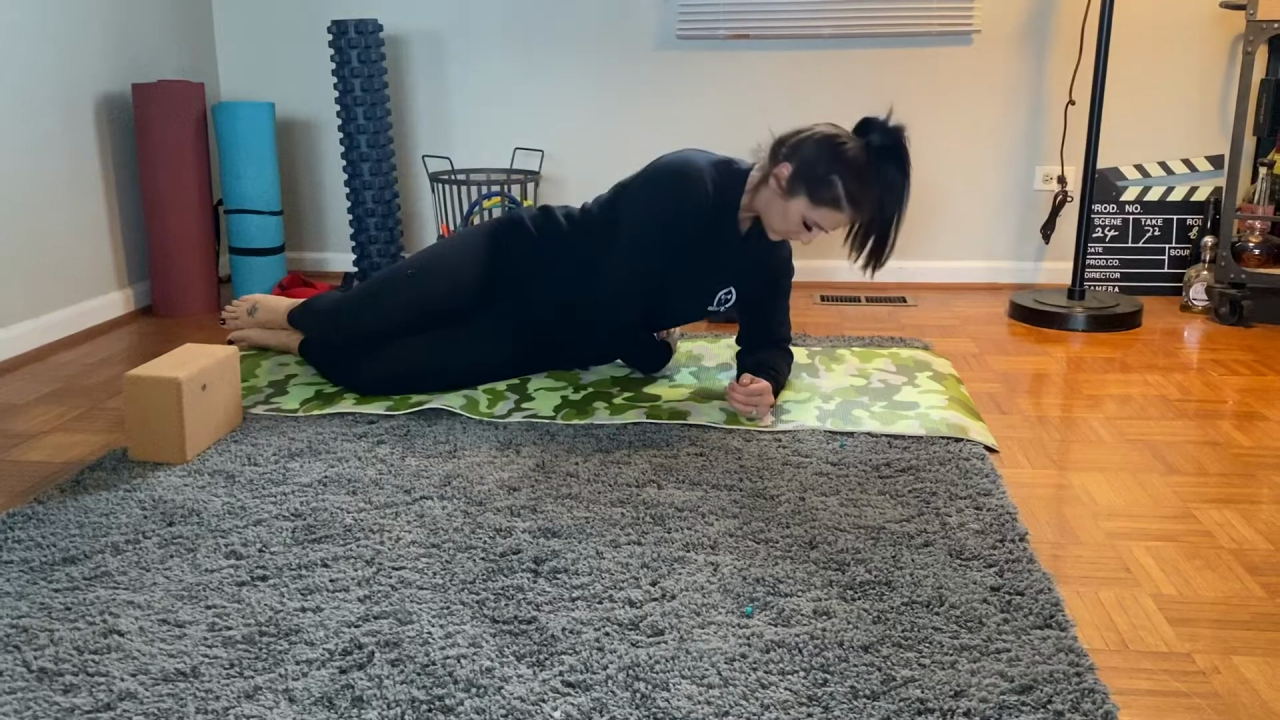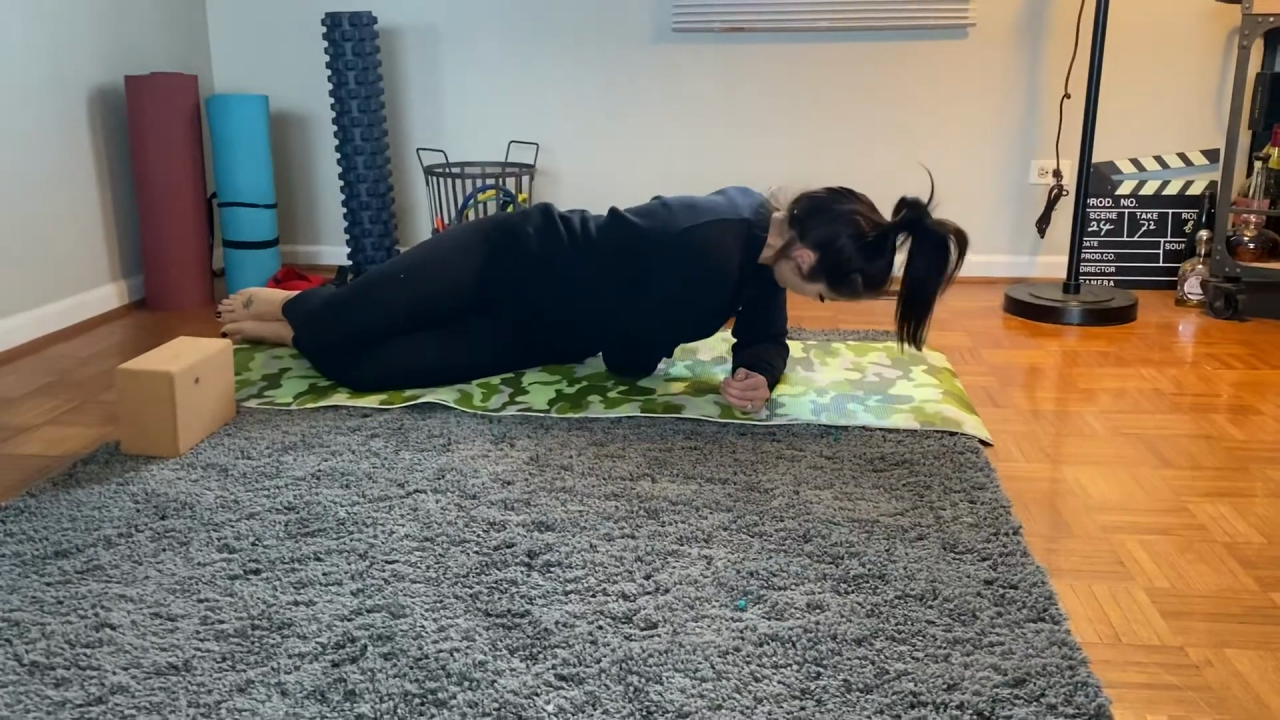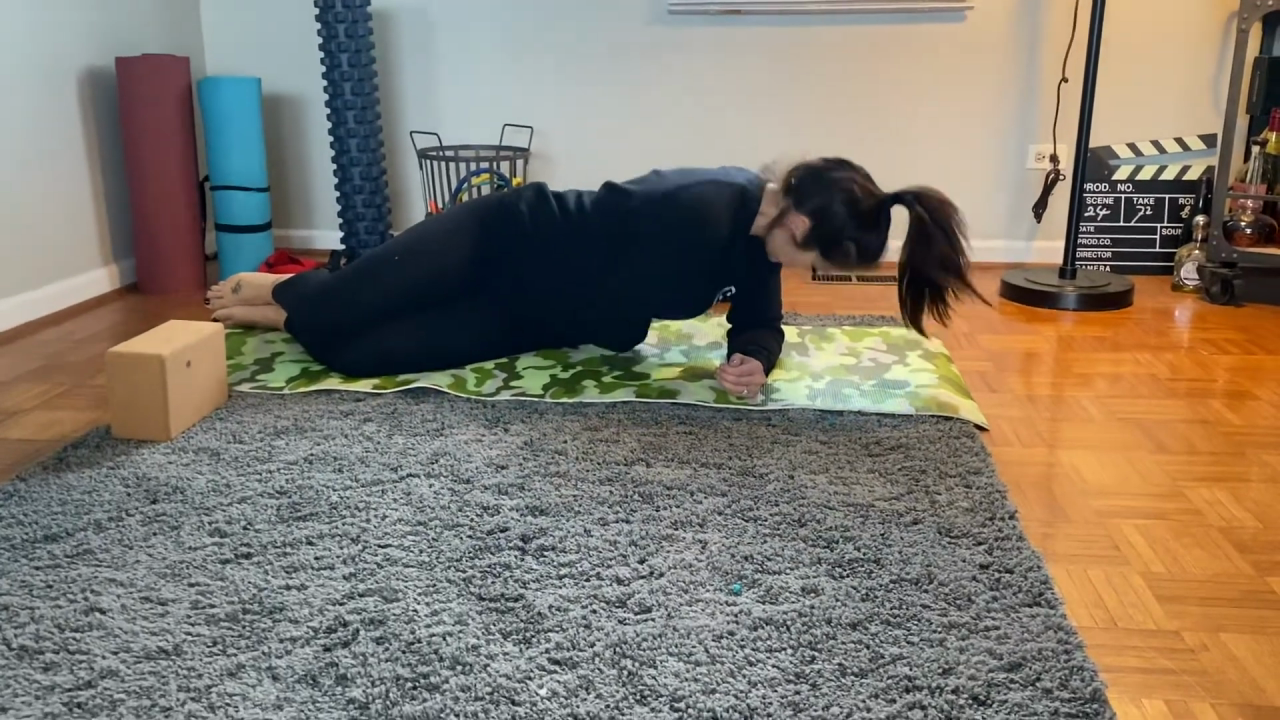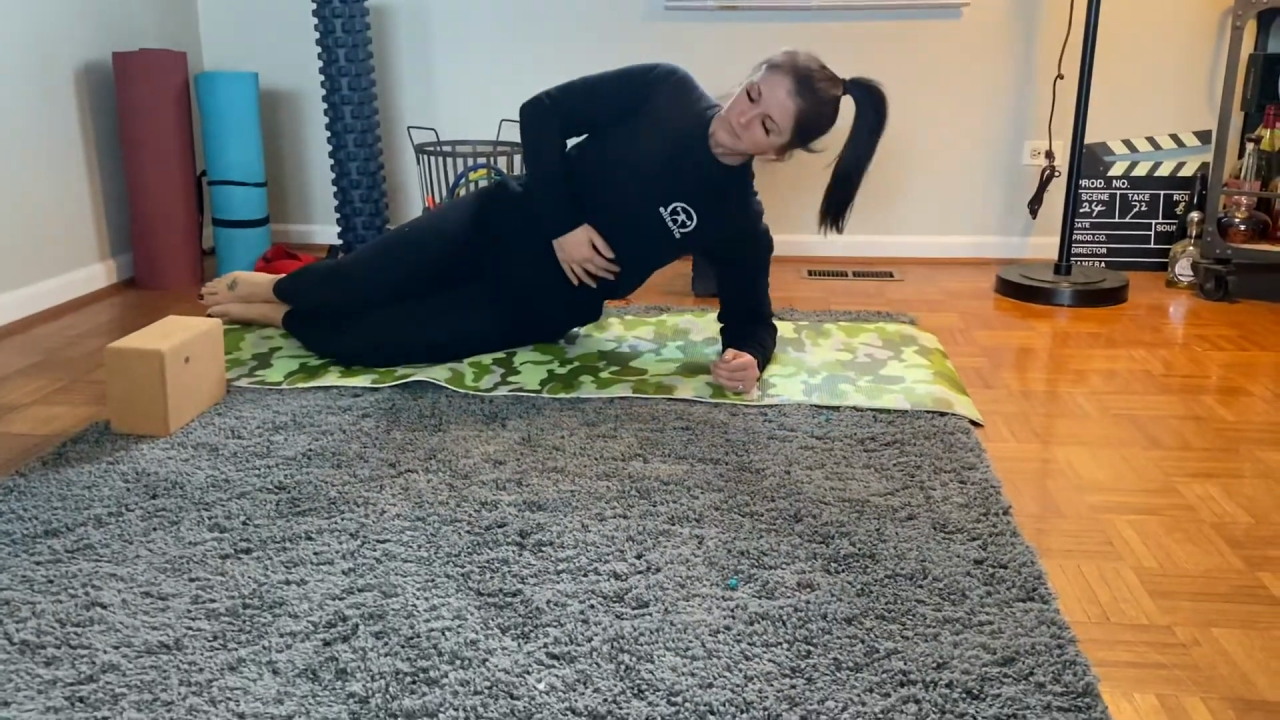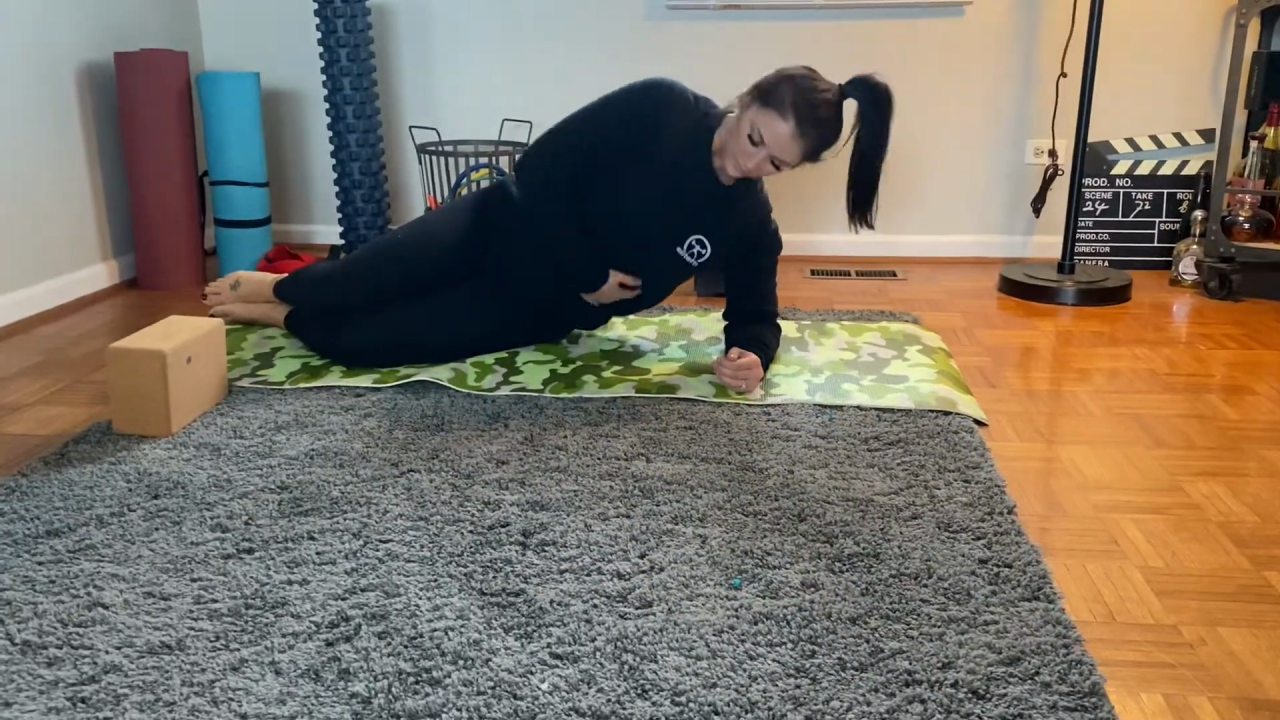
dt=1s
person 1, frame 1
left shoulder: (768, 260)
right shoulder: (685, 182)
left elbow: (769, 344)
right elbow: (617, 296)
left wrist: (760, 383)
right wrist: (654, 354)
left hip: (549, 341)
right hip: (510, 261)
left knee: (367, 372)
right knee: (352, 326)
left ankle: (291, 344)
right ankle: (289, 313)
person 1, frame 2
left shoulder: (762, 230)
right shoulder: (711, 252)
left elbow: (764, 336)
right elbow: (630, 357)
left wrist: (757, 376)
right wrist: (660, 340)
right hip: (504, 259)
right knee: (345, 325)
left ankle: (283, 326)
right ankle: (283, 306)
person 1, frame 3
left shoulder: (755, 228)
right shoulder: (705, 214)
left elbow: (758, 321)
right elbow: (613, 325)
left wrist: (750, 361)
right wrist: (645, 310)
left hip: (537, 318)
right hip: (499, 240)
left knee: (357, 355)
right knee: (341, 309)
left ankle: (273, 315)
right ankle: (273, 288)
person 1, frame 4
left shoulder: (740, 223)
right shoulder: (666, 91)
left elbow: (751, 316)
right elbow: (543, 113)
left wrist: (746, 357)
right wrist: (562, 225)
left hip: (537, 310)
right hip: (498, 224)
left knee: (359, 342)
right knee: (352, 286)
left ankle: (275, 318)
right ankle: (268, 285)
person 1, frame 5
left shoulder: (750, 227)
right shoulder: (662, 108)
left elbow: (756, 316)
right elbow: (542, 165)
left wrist: (750, 356)
right wrist: (588, 275)
left hip: (540, 309)
right hip: (500, 226)
left knee: (357, 342)
right knee: (357, 286)
left ankle: (278, 316)
right ankle: (276, 285)
